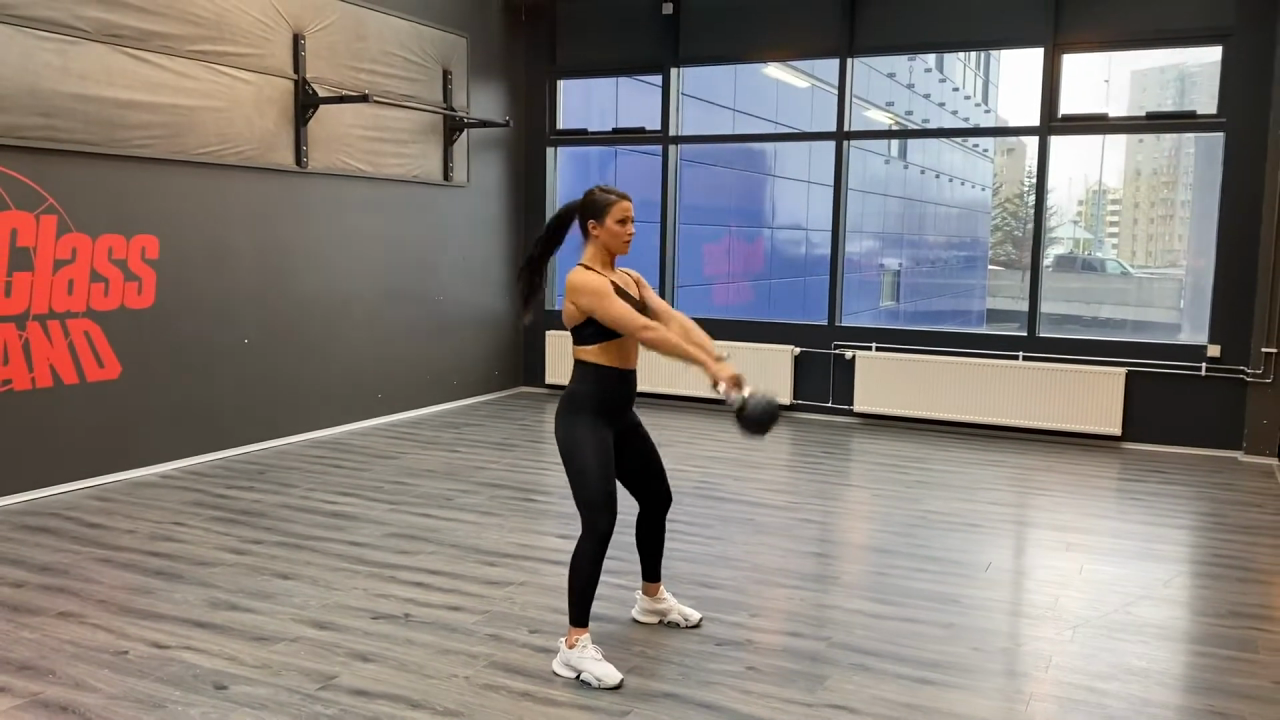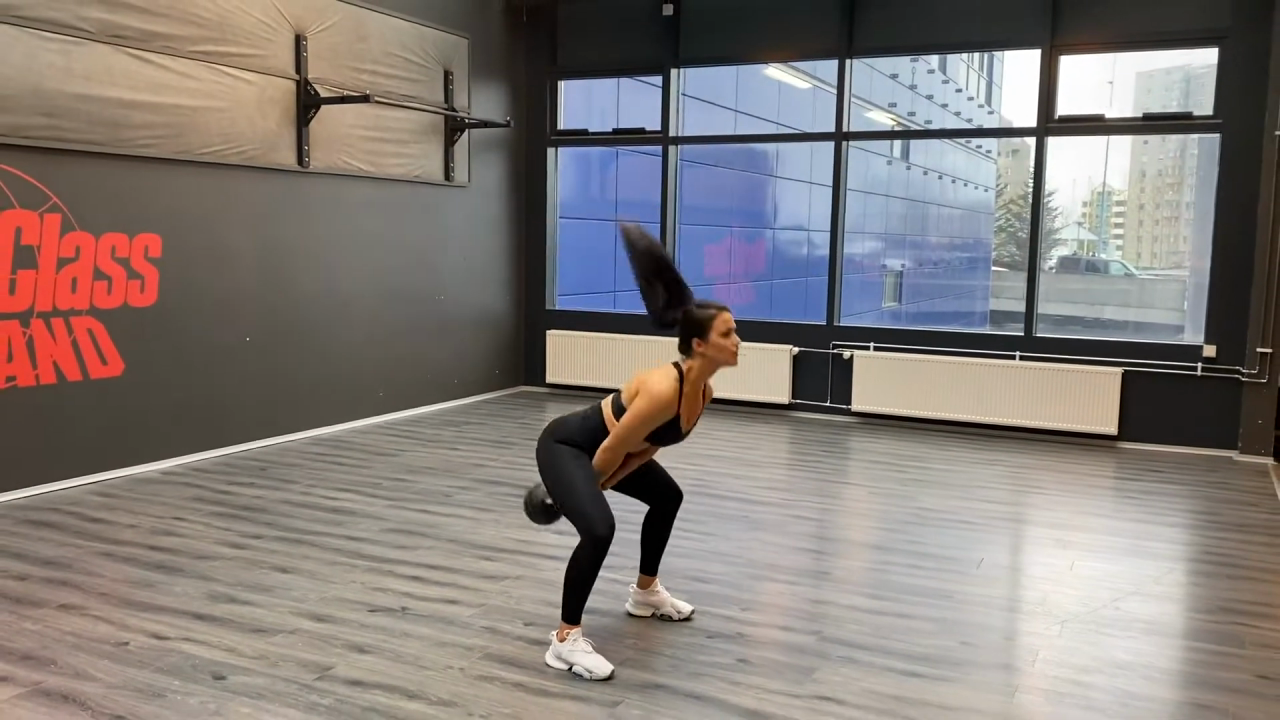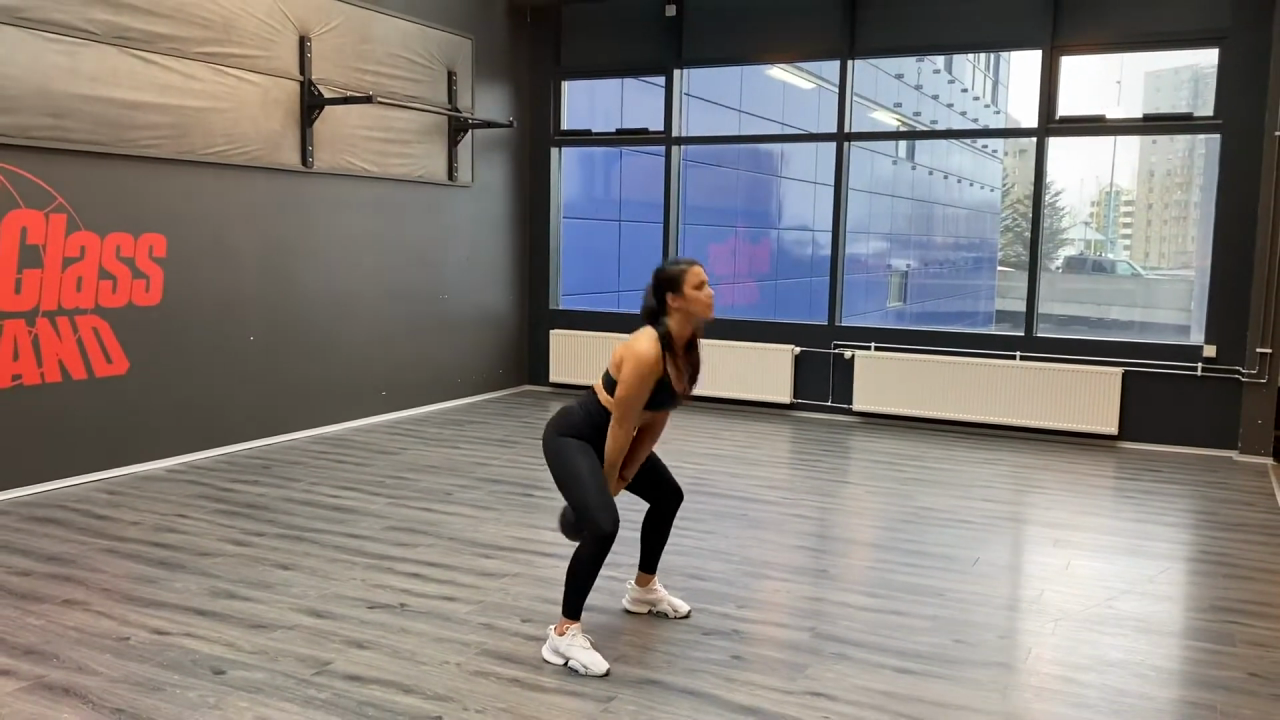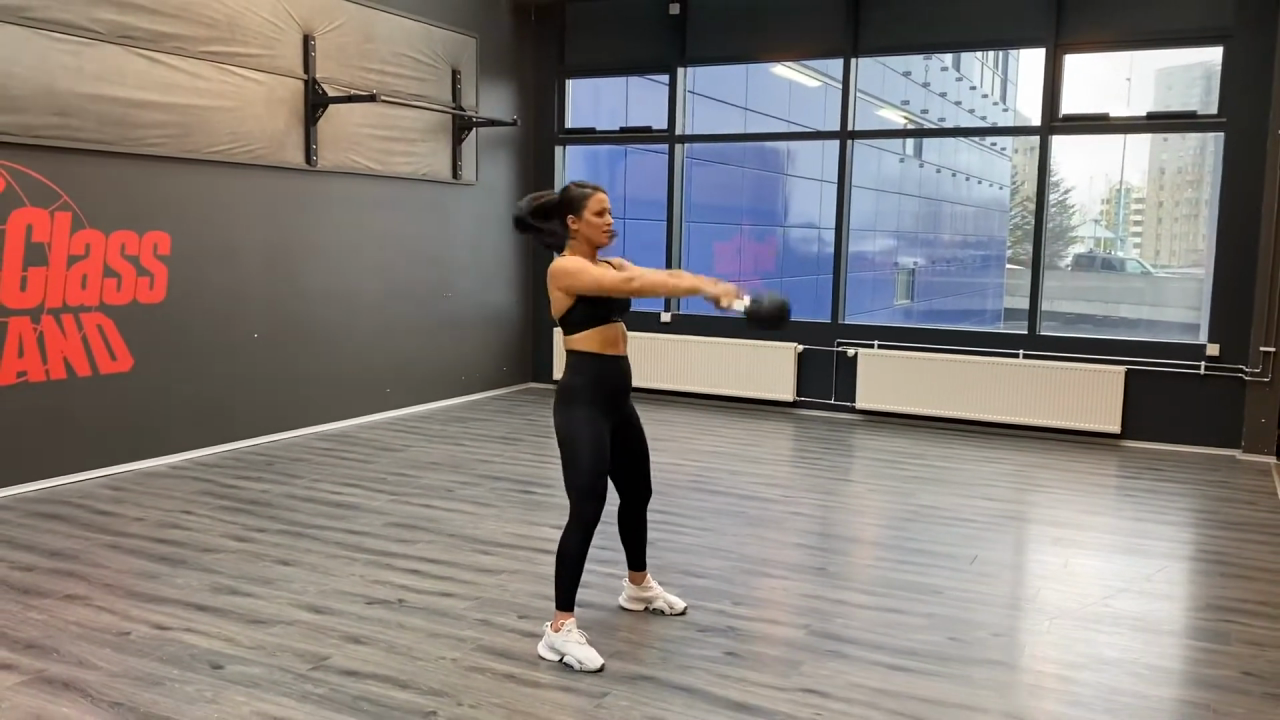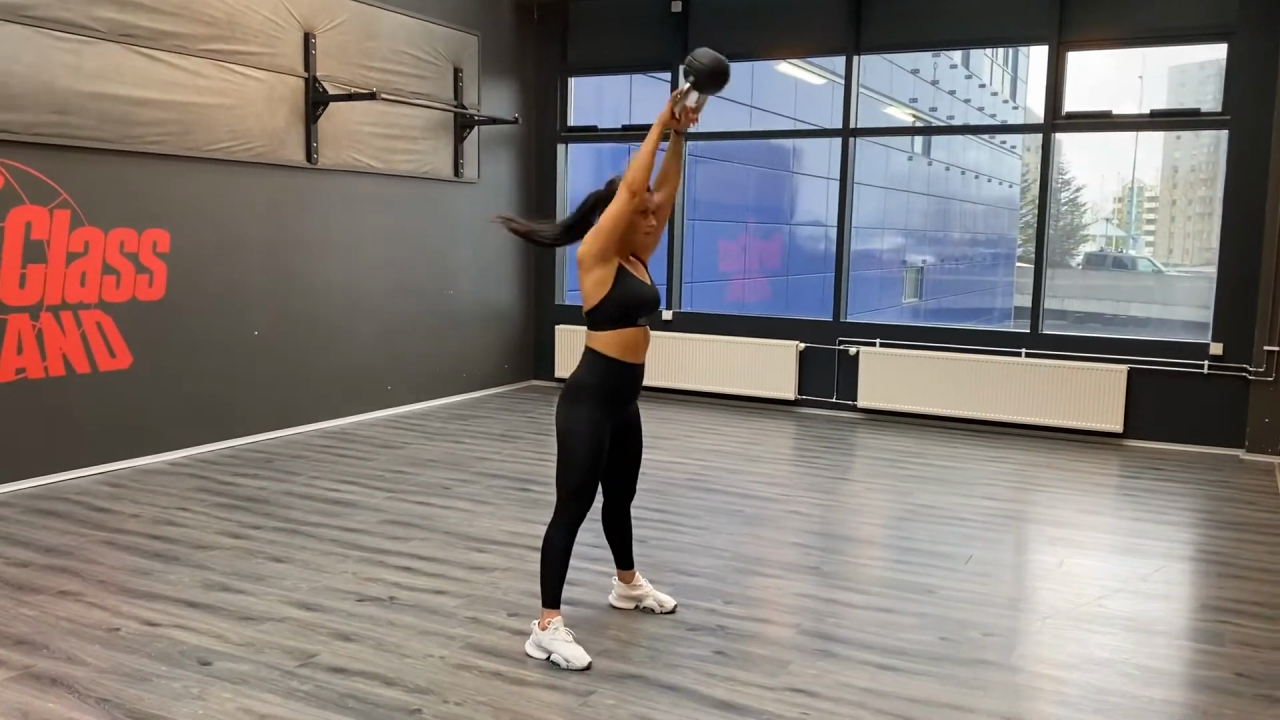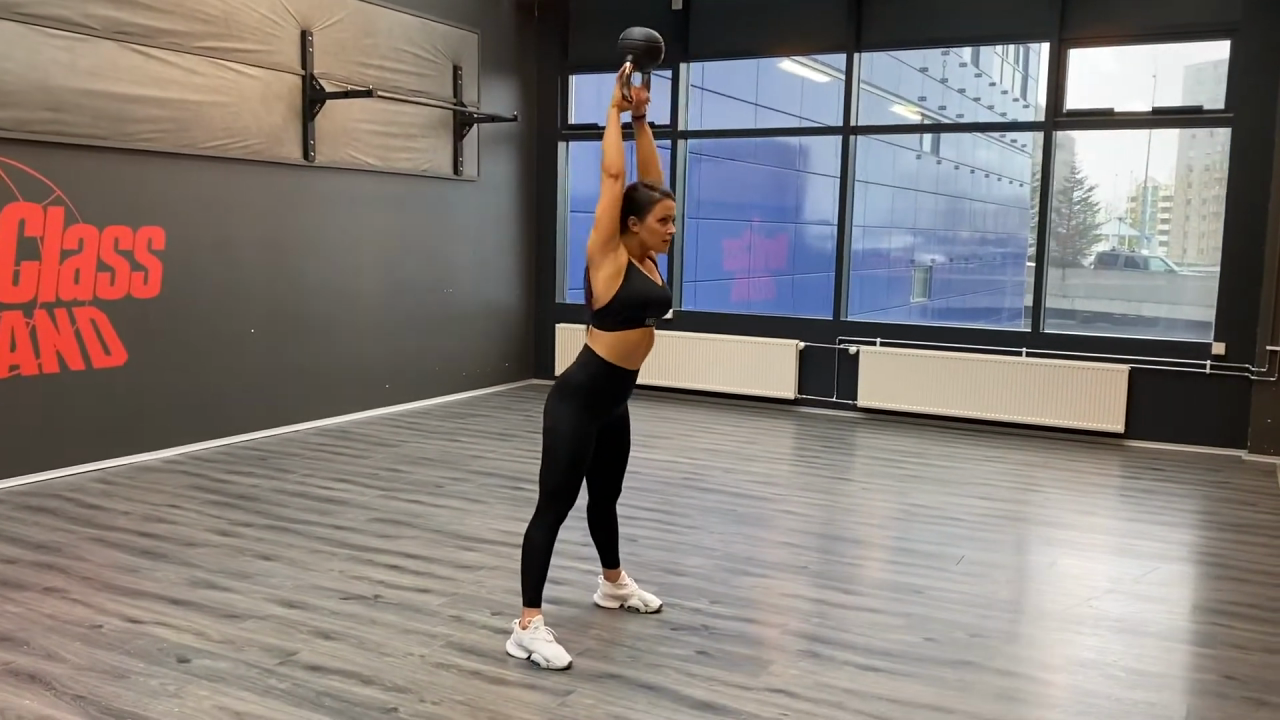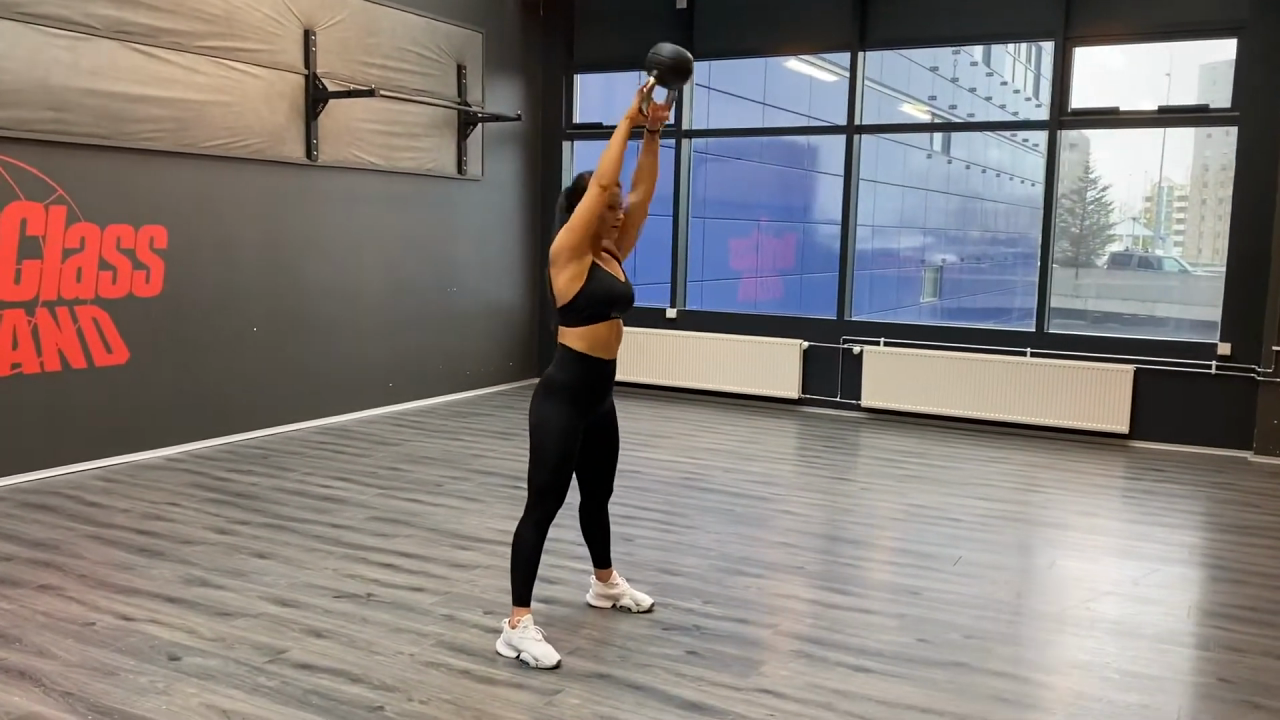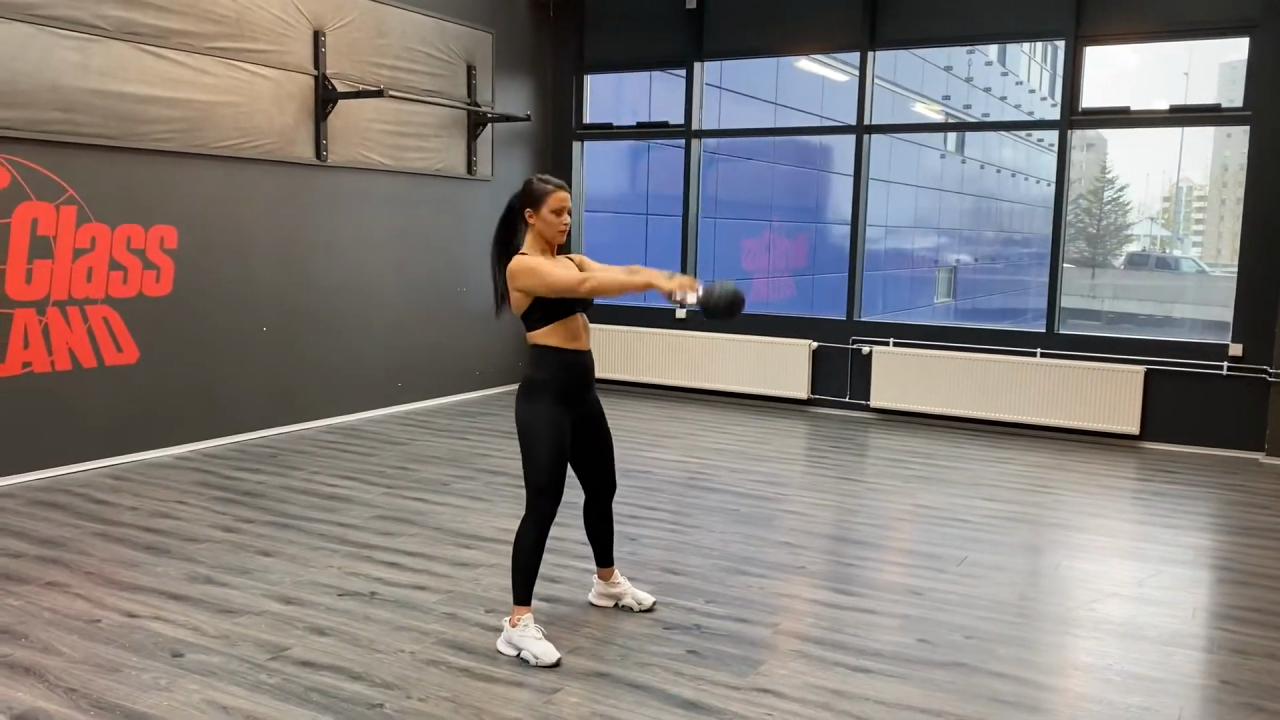
dt=0.3s
person 1, frame 1
left shoulder: (629, 279)
right shoulder: (582, 282)
left elbow: (673, 323)
right elbow: (647, 333)
left wrist: (719, 360)
right wrist: (708, 364)
left hip: (622, 413)
right hip: (585, 417)
left knee: (656, 500)
right knee: (600, 523)
left ankle: (652, 598)
right ankle: (575, 647)
person 1, frame 2
left shoulder: (701, 389)
right shoulder: (664, 388)
left elbow: (645, 446)
right elbow: (615, 447)
left wrist: (597, 485)
right wrist: (587, 486)
left hip: (604, 446)
right hip: (565, 445)
left knee: (668, 497)
right knee: (599, 528)
left ankle: (646, 591)
right ankle: (566, 638)
person 1, frame 3
left shoulder: (685, 347)
right shoulder: (647, 350)
left elbow: (655, 422)
right elbow: (624, 426)
left wrist: (622, 478)
right wrist: (606, 479)
left hip: (608, 435)
right hip: (572, 436)
left knee: (668, 496)
right knee: (600, 525)
left ankle: (643, 588)
right ankle: (563, 634)
person 1, frame 4
left shoulder: (611, 265)
right shoulder: (565, 269)
left elbow: (656, 278)
right elbow: (633, 285)
left wrist: (708, 285)
right wrist: (702, 287)
left hip: (618, 398)
right hip: (582, 400)
left knee: (638, 492)
right knee: (587, 508)
left ankle: (638, 586)
right ankle: (560, 629)
person 1, frame 5
left shoulder: (636, 258)
right shoulder: (597, 256)
left elbow: (665, 192)
right elbow: (630, 190)
left wrist: (677, 139)
right wrist: (658, 128)
left hip: (624, 400)
right hip: (589, 400)
left knee: (620, 499)
right knee: (573, 507)
left ankle: (627, 585)
right ankle: (547, 626)
person 1, frame 6
left shoulder: (647, 259)
right shoulder: (609, 256)
left elbow: (650, 178)
right elbow: (612, 176)
left wrist: (642, 120)
right wrist: (614, 111)
left hip: (614, 401)
right hip: (578, 399)
left knee: (605, 498)
right knee: (554, 506)
left ankle: (613, 584)
right ankle: (528, 626)
person 1, frame 7
left shoulder: (608, 257)
right shoulder: (567, 252)
left elbow: (640, 198)
right elbow: (601, 187)
left wrist: (651, 135)
right wrist: (627, 122)
left hip: (599, 394)
right hip: (561, 396)
left knee: (598, 492)
right knee: (545, 505)
left ankle: (604, 585)
right ankle: (517, 624)
person 1, frame 8
left shoulder: (569, 261)
right shoulder: (523, 265)
left elbow: (612, 273)
right elbow: (586, 286)
left wrist: (664, 278)
right wrist: (655, 281)
left hip: (582, 392)
right hip: (544, 395)
left knee: (602, 489)
right knee: (543, 504)
left ankle: (607, 582)
right ankle: (518, 623)
